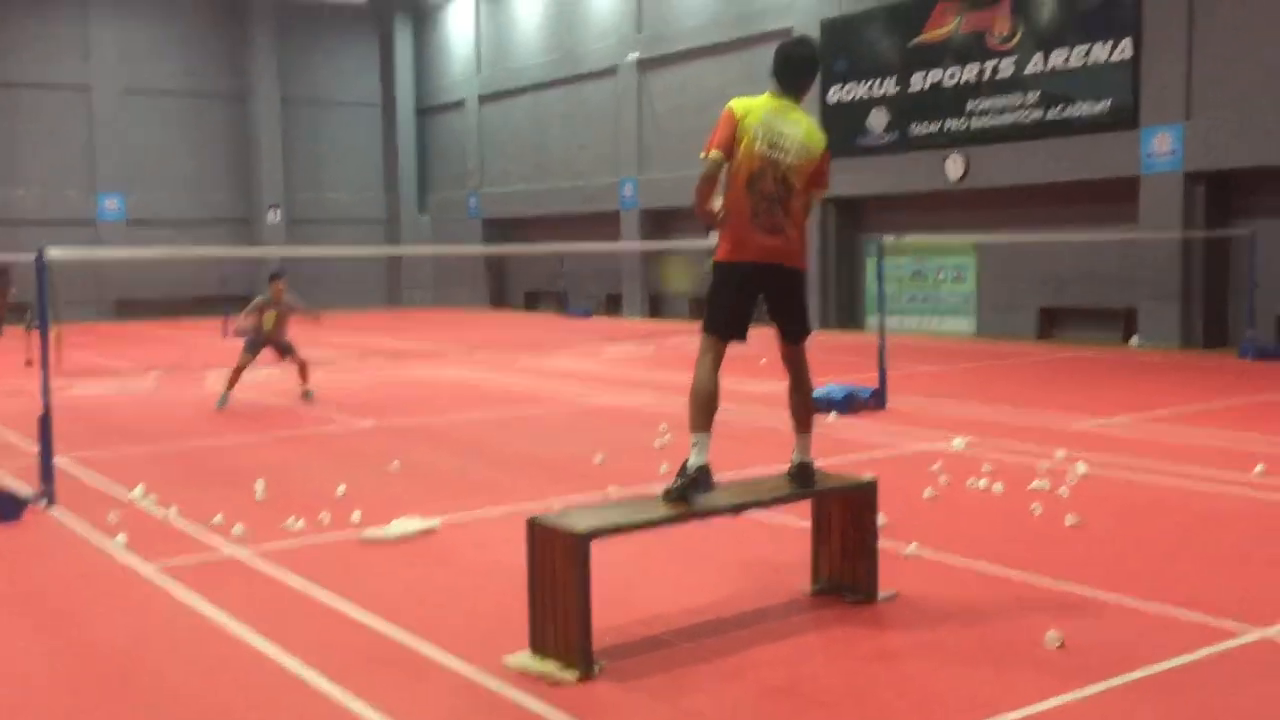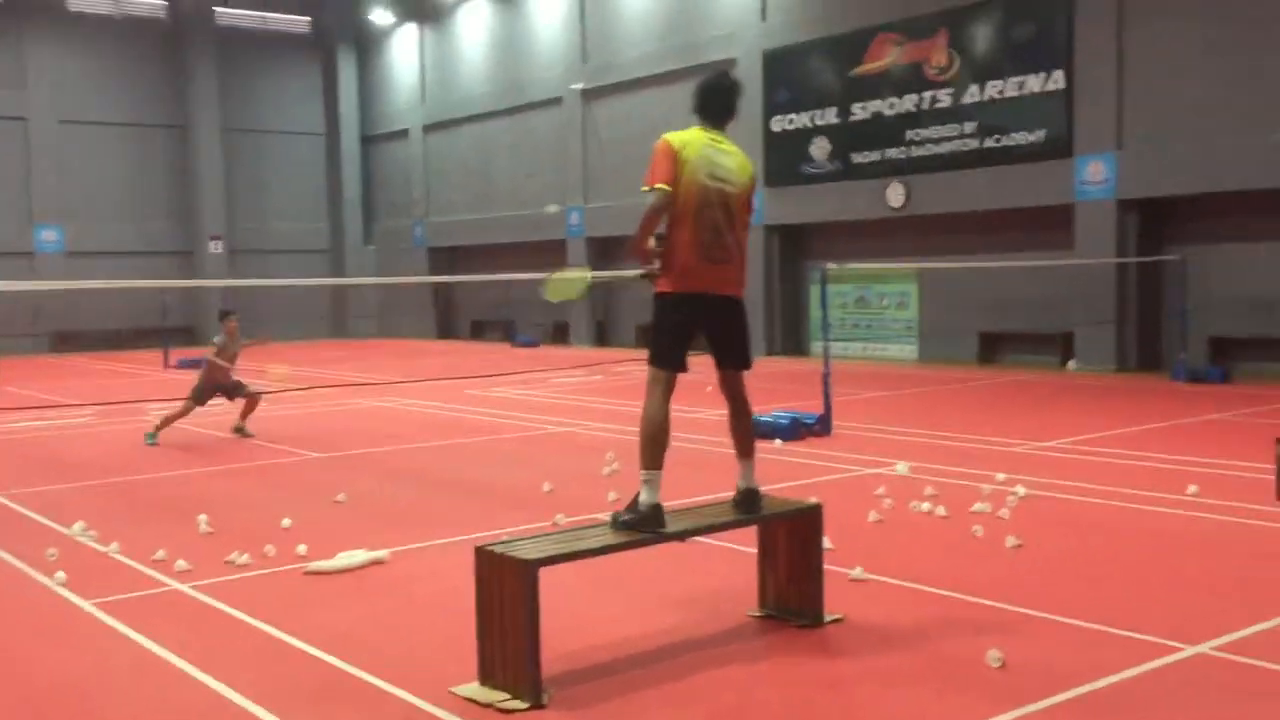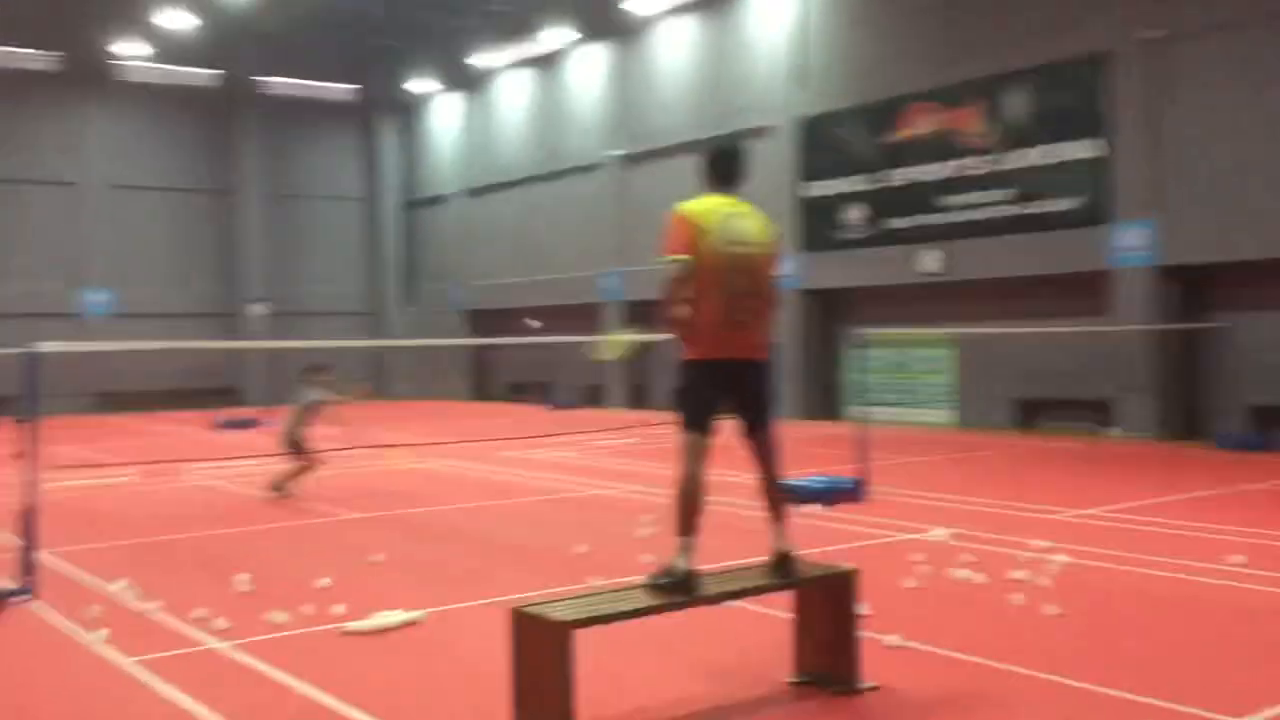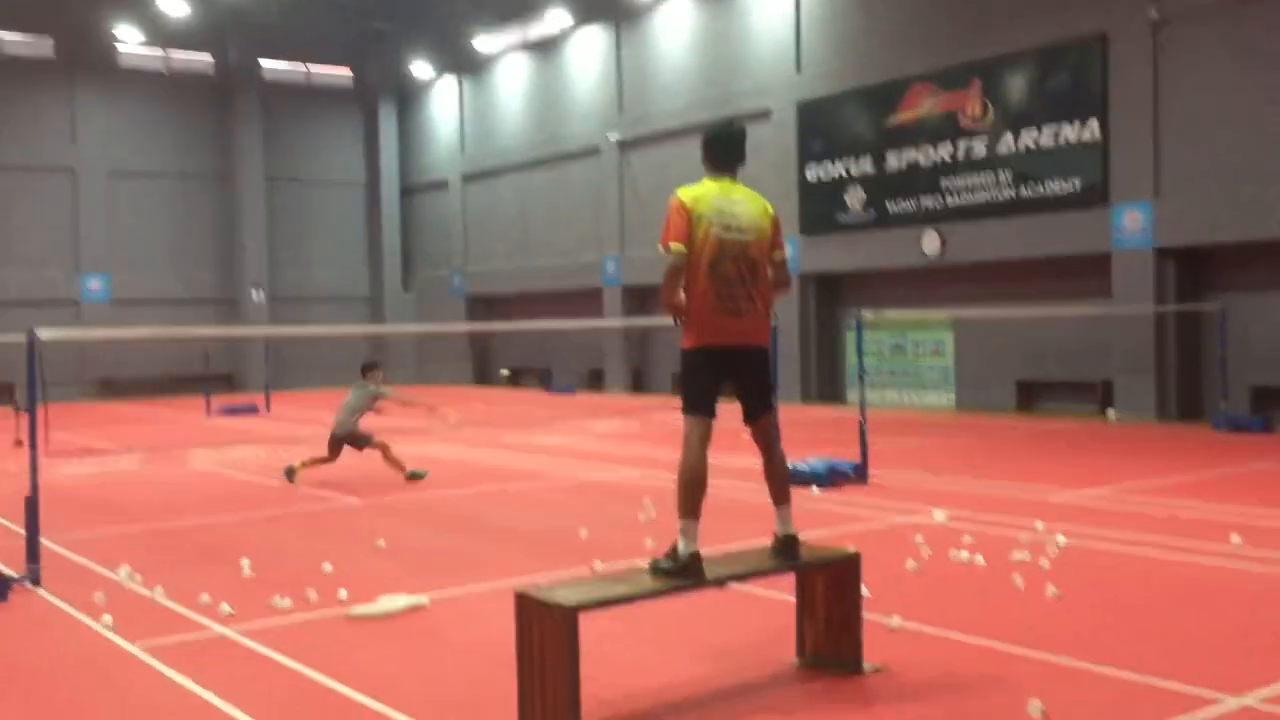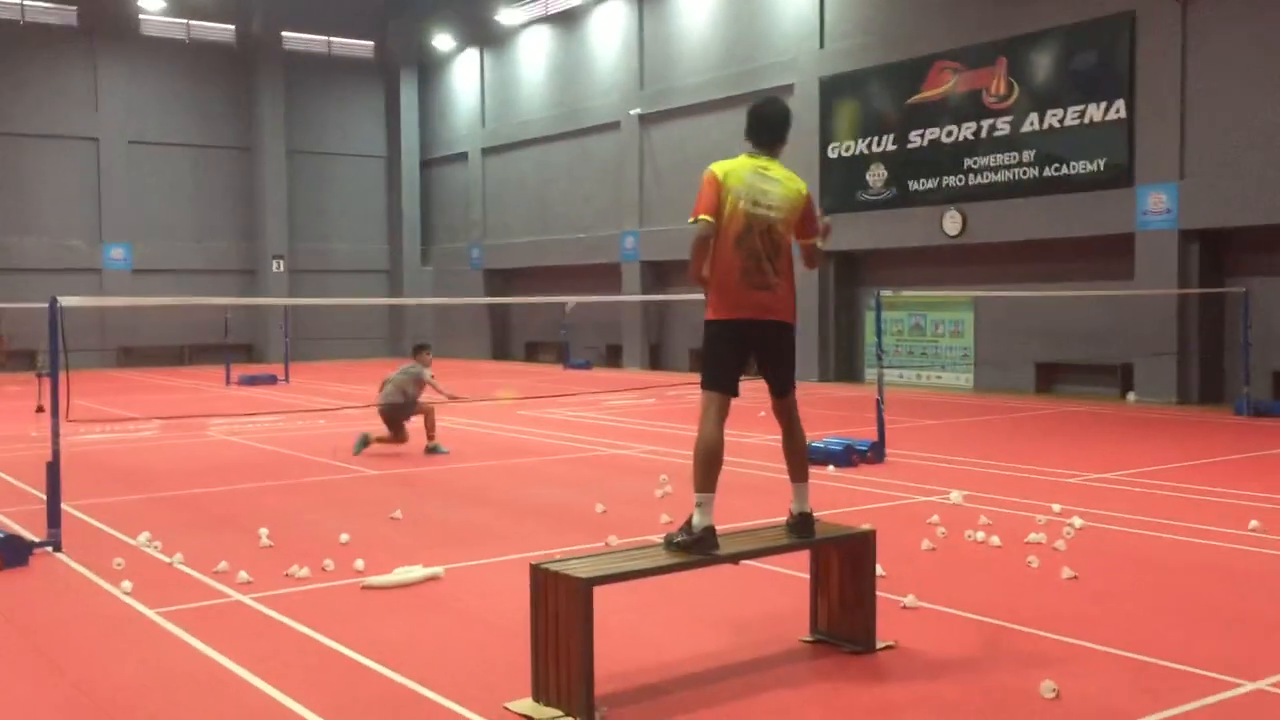
dt=0.2s
person 1, frame 1
left shoulder: (739, 111)
right shoulder: (815, 138)
left elbow: (710, 171)
left wrist: (706, 209)
left hip: (737, 255)
right hip: (788, 260)
left knee: (710, 353)
right knee: (796, 360)
left ankle: (697, 462)
right ankle: (803, 462)
person 1, frame 2
left shoulder: (674, 144)
right shoulder: (743, 163)
left elbow: (659, 205)
left wrist: (641, 246)
left hip: (681, 285)
right hip: (727, 289)
left knee: (659, 386)
right knee: (734, 388)
left ankle: (648, 500)
right ankle: (747, 488)
person 1, frame 3
left shoulder: (691, 212)
right shoulder: (760, 223)
left elbow: (681, 274)
right elbow: (769, 295)
left wrist: (673, 315)
left hip: (706, 349)
right hip: (751, 351)
left knee: (694, 450)
right knee: (763, 449)
left ankle: (683, 564)
right ankle: (781, 549)
person 1, frame 4
left shoulder: (686, 199)
right shoulder: (762, 207)
left elbow: (676, 264)
right elbow: (782, 279)
left wrist: (671, 301)
left hip: (705, 337)
right hip: (753, 338)
left knee: (696, 436)
right knee: (766, 435)
left ankle: (687, 549)
right ankle: (786, 535)
person 1, frame 5
left shoulder: (720, 173)
right shoulder: (797, 188)
left elbow: (703, 234)
right elbow: (812, 259)
left wrist: (699, 275)
right wrist: (820, 235)
left hip: (728, 311)
right hip: (778, 314)
left knee: (713, 411)
right knee: (787, 411)
left ankle: (702, 523)
right ankle: (802, 512)
